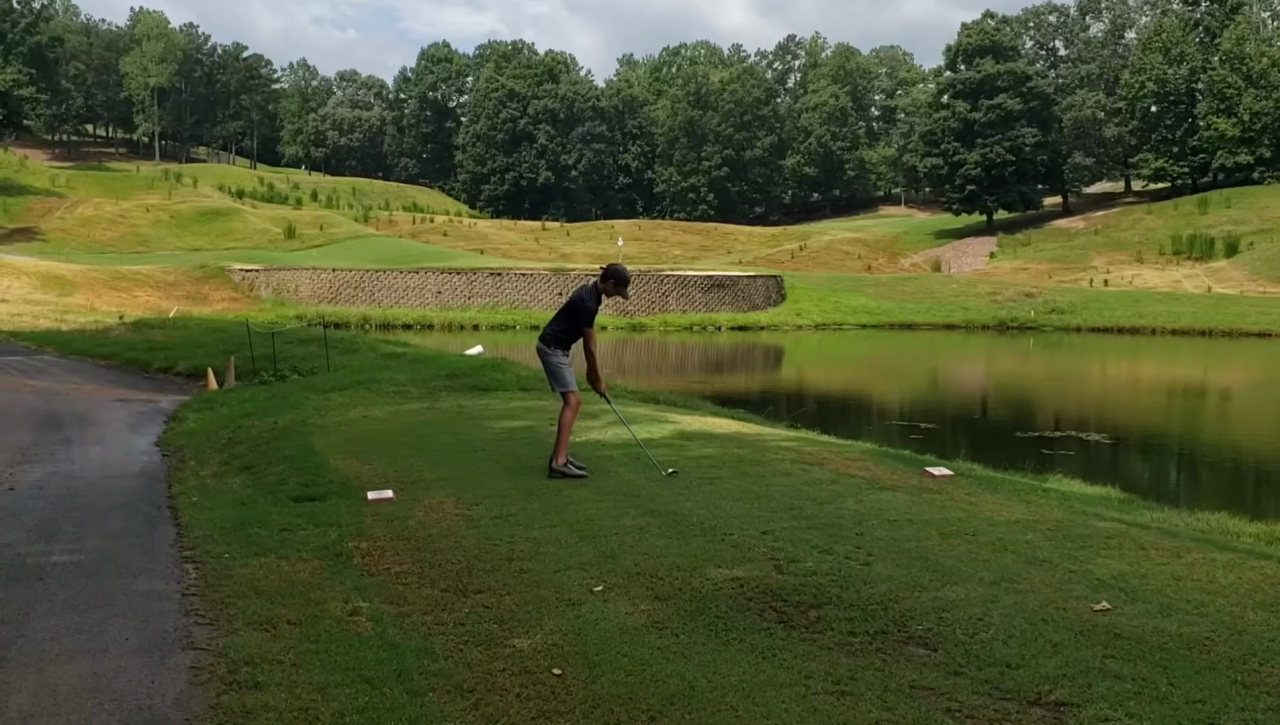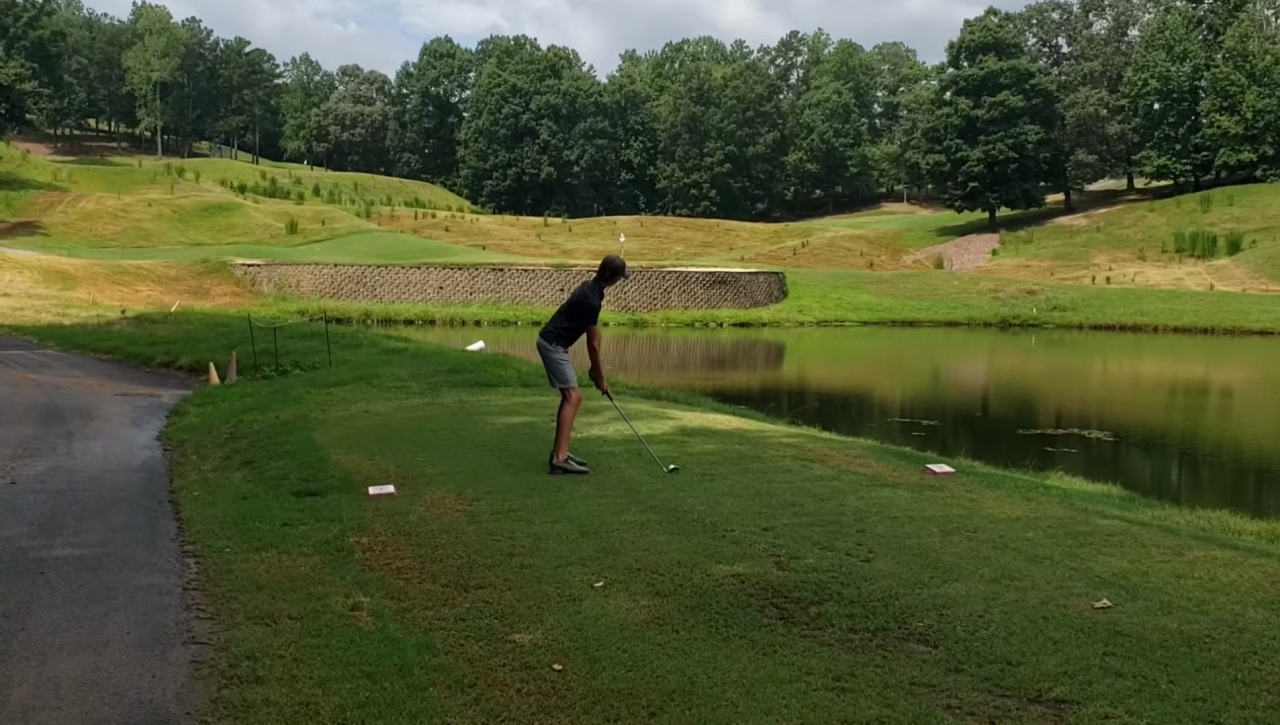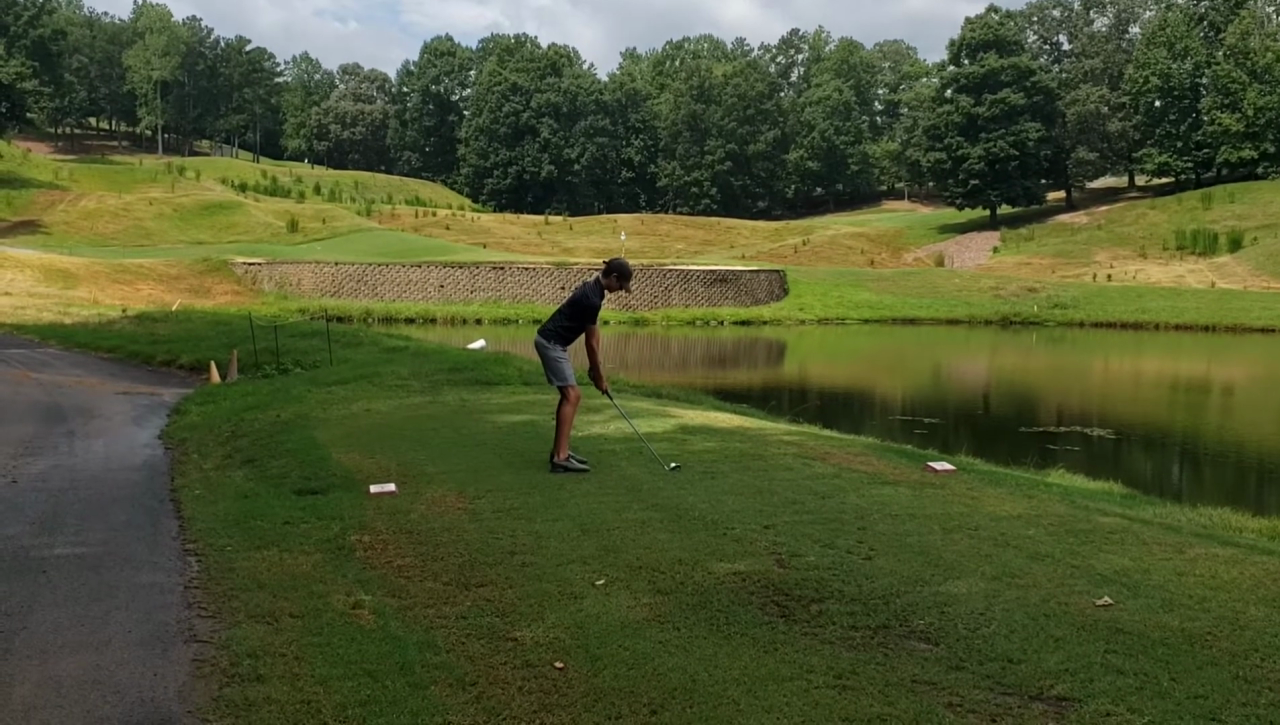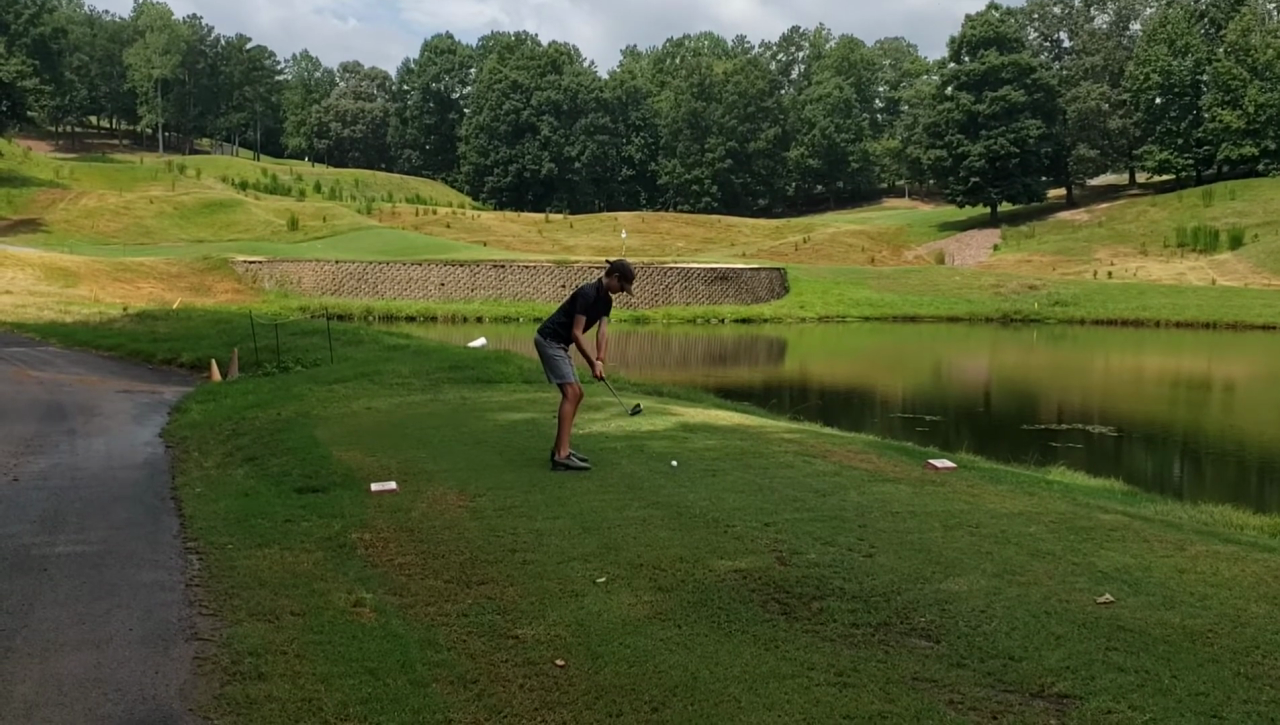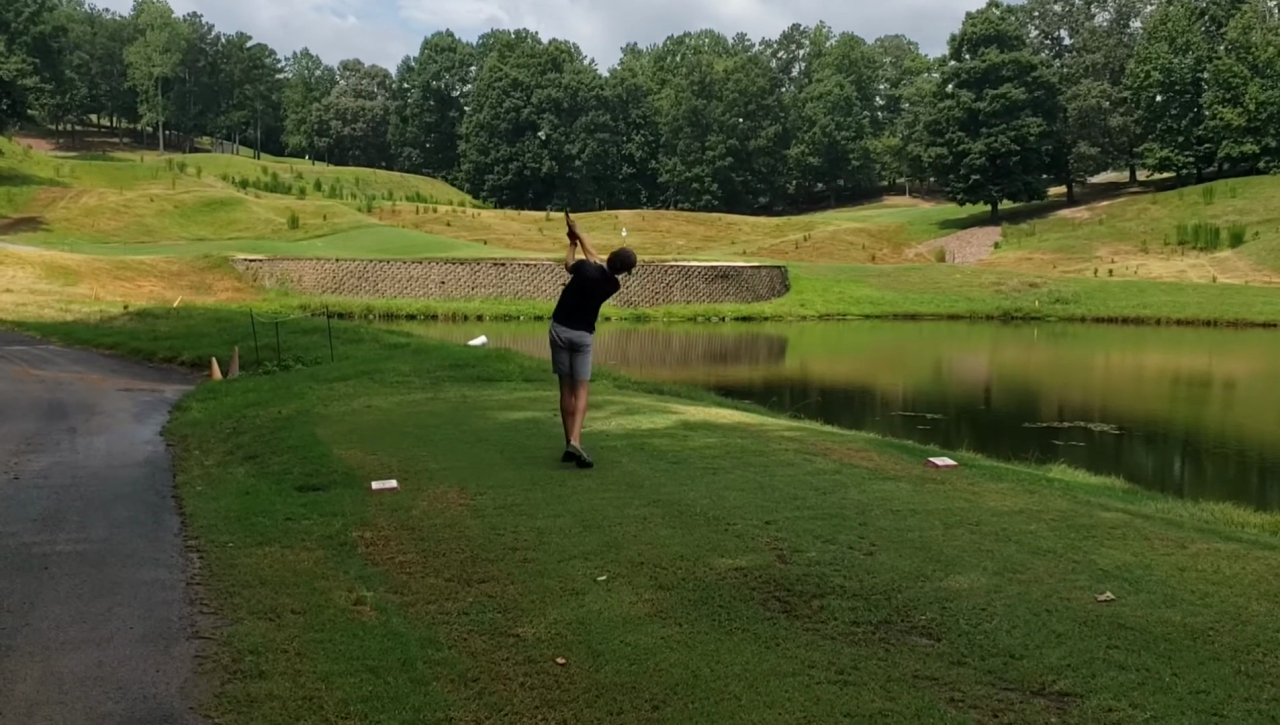
dt=1s
person 1, frame 1
left shoulder: (590, 291)
right shoulder: (588, 303)
left elbow: (589, 339)
right elbow: (589, 345)
left wrist: (591, 370)
right wrist: (597, 379)
left hip: (555, 347)
right hip: (553, 348)
left knee: (572, 399)
right knee: (573, 400)
left ankle: (560, 454)
right ankle: (559, 462)
person 1, frame 2
left shoulder: (591, 288)
right shoulder: (591, 300)
left elbow: (594, 335)
right elbow: (593, 343)
left wrist: (595, 368)
right wrist: (600, 376)
left hip: (552, 342)
right hip: (553, 344)
left knee: (569, 396)
right knee: (573, 397)
left ankle: (559, 451)
right ankle: (560, 458)
person 1, frame 3
left shoulder: (592, 288)
right shoulder: (592, 299)
left elbow: (594, 333)
right elbow: (590, 342)
left wrist: (595, 367)
right wrist: (599, 376)
left hip: (552, 342)
right hip: (551, 343)
left knee: (568, 395)
right knee: (572, 395)
left ankle: (559, 450)
right ankle: (560, 457)
person 1, frame 4
left shoulder: (606, 301)
right shoulder: (588, 293)
left elbow: (602, 332)
right elbow: (576, 332)
left wrist: (600, 361)
right wrist: (592, 363)
left hip: (560, 344)
right hip: (549, 340)
left knee: (575, 394)
right knee: (571, 393)
left ankle: (560, 447)
right ankle: (561, 456)
person 1, frame 5
left shoulder: (585, 270)
right shoulder: (613, 285)
left elbow: (569, 261)
right elbow: (594, 257)
left wrist: (574, 239)
right wrist: (577, 235)
left hip: (560, 330)
right hip: (583, 336)
left knee: (567, 389)
right knee: (581, 390)
left ankle: (571, 445)
right ankle: (574, 444)
